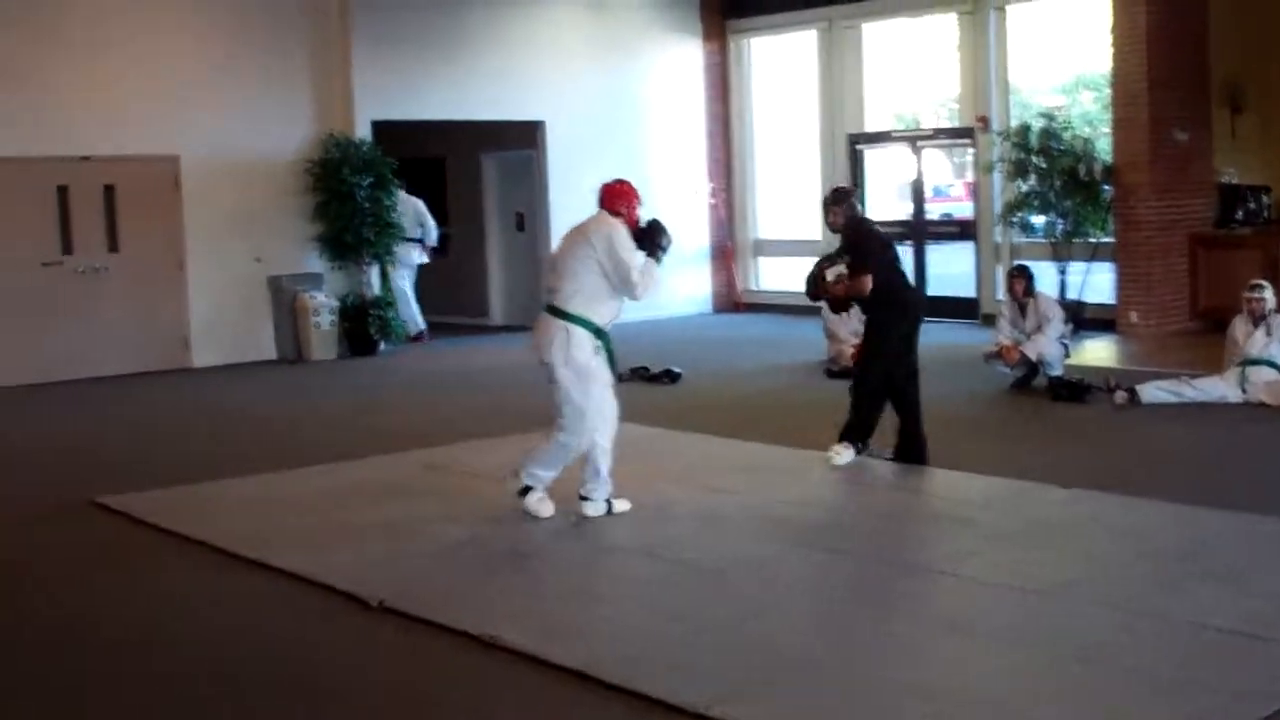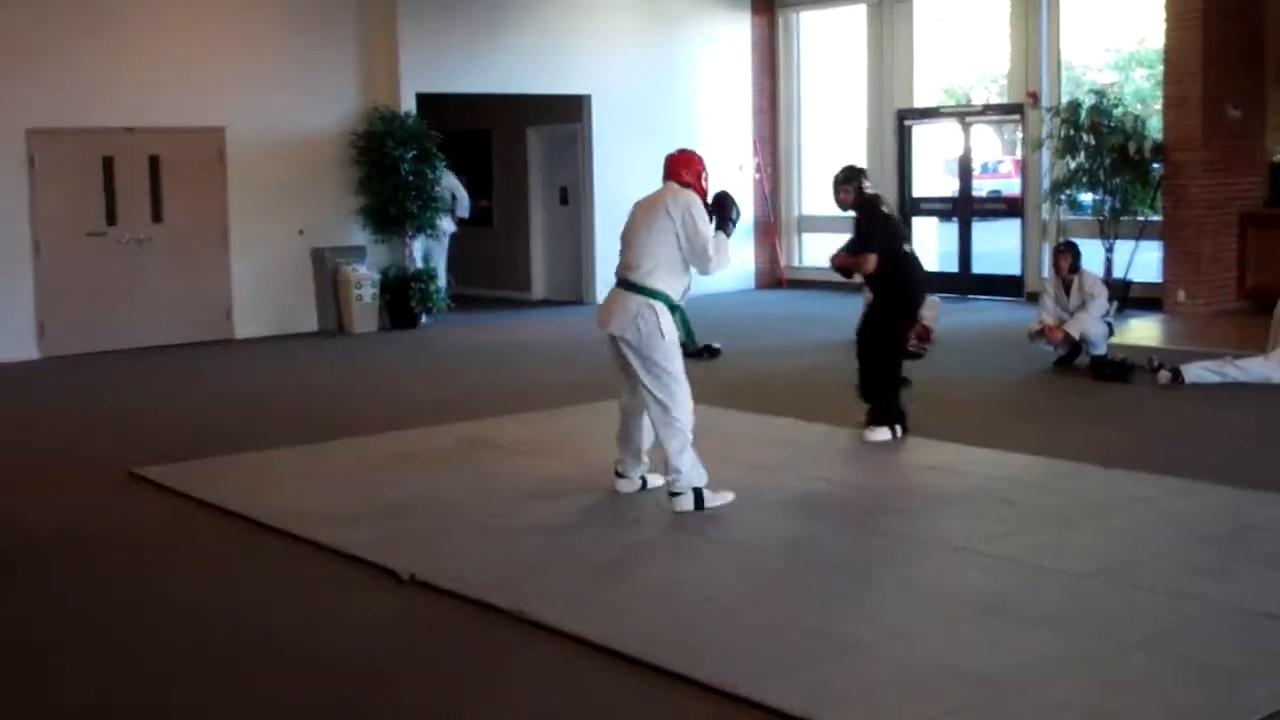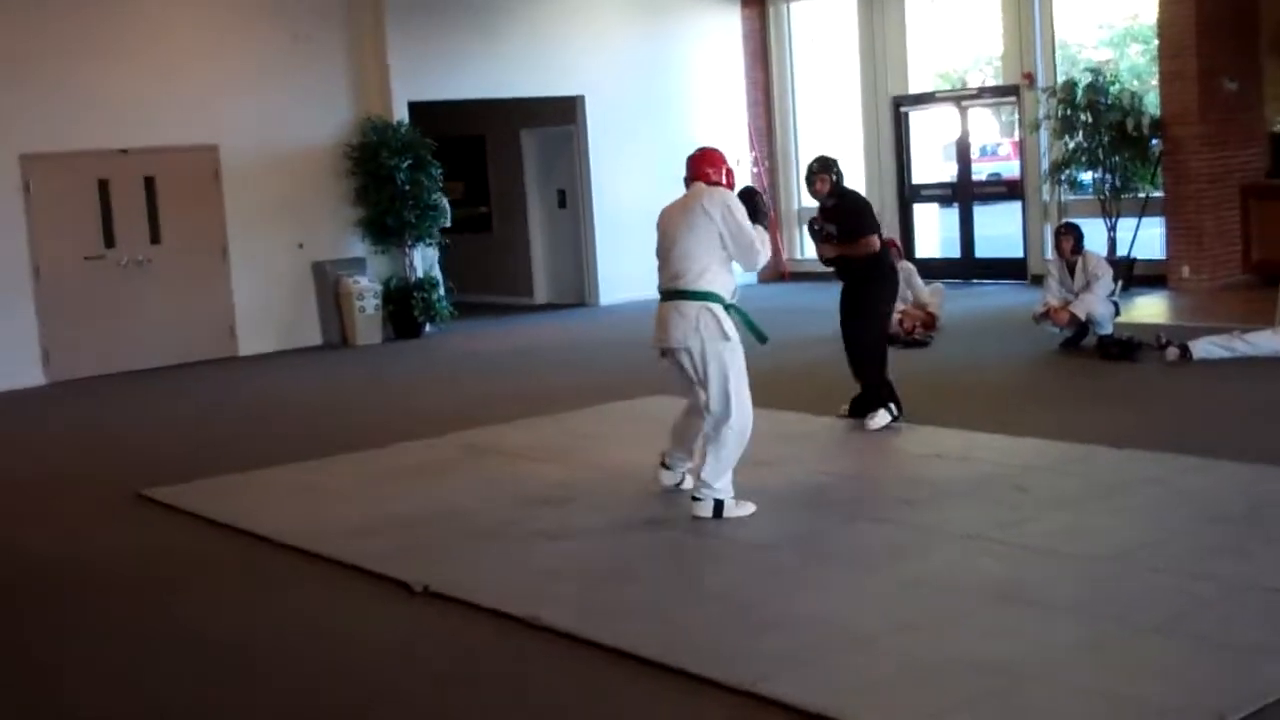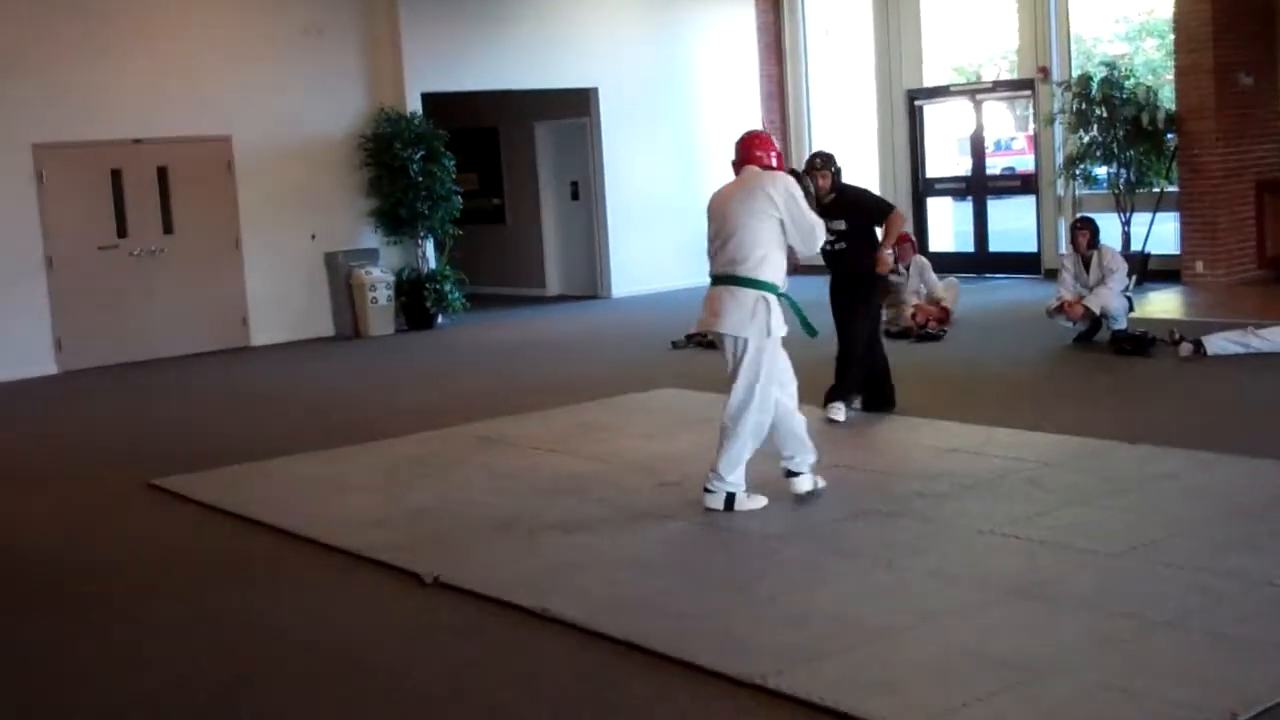
dt=0.3s
person 1, frame 1
left shoulder: (587, 231)
right shoulder: (611, 230)
right elbow: (635, 287)
left wrist: (637, 249)
right wrist: (653, 254)
left hip: (575, 334)
right hip: (571, 337)
left knee: (602, 417)
right knee: (583, 423)
left ankle: (596, 497)
right ankle: (531, 481)
person 1, frame 2
left shoulder: (646, 204)
right shoulder: (685, 201)
right elbow: (707, 262)
left wrist: (705, 221)
right wrist: (724, 227)
left hip: (626, 307)
right hip: (646, 312)
left knee: (638, 395)
right knee: (673, 400)
left ankle: (629, 470)
right ankle: (687, 488)
person 1, frame 3
left shoulder: (670, 212)
right shoulder: (720, 199)
right elbow: (752, 258)
right wrist: (760, 221)
left hip: (673, 315)
right hip: (703, 317)
left knee: (706, 399)
right knee: (731, 410)
left ankle: (673, 464)
right ankle: (709, 495)
person 1, frame 4
left shoulder: (720, 196)
right shoulder: (778, 183)
right elbow: (810, 242)
right wrist: (808, 208)
left hip: (723, 299)
right hip: (753, 304)
left knee: (778, 386)
right knee: (752, 400)
left ankle: (799, 468)
right ankle: (721, 488)
person 2, frame 1
left shoulder: (863, 237)
right shoulder: (856, 233)
left elbow: (863, 286)
right elbow: (841, 256)
left wrist: (838, 289)
right wrist: (824, 269)
left hip: (895, 313)
right hip: (893, 311)
left knee: (869, 376)
right knee: (900, 381)
left ankle: (854, 439)
right ankle: (912, 449)
person 2, frame 2
left shoulder: (871, 218)
right shoulder: (872, 209)
left elbow: (866, 265)
left wrist: (843, 262)
right wrist: (847, 254)
left hip: (901, 291)
right hip: (897, 288)
left knee: (884, 352)
right knee: (870, 344)
left ankle: (890, 420)
right ankle: (880, 407)
person 2, frame 3
left shoulder: (853, 204)
right shoulder: (826, 205)
left elbow: (872, 244)
right elbow: (819, 226)
left wrist: (835, 250)
right wrist: (818, 232)
left hip: (878, 280)
right hip: (853, 281)
left knee: (868, 340)
right knee: (853, 341)
left ankle: (886, 403)
right ankle: (869, 399)
person 2, frame 4
left shoulder: (856, 198)
left elbow: (896, 217)
left wrist: (882, 252)
left hip: (868, 276)
right hip: (842, 276)
left knee: (854, 334)
right knee: (865, 335)
left ankle: (840, 396)
right ankle: (878, 396)
